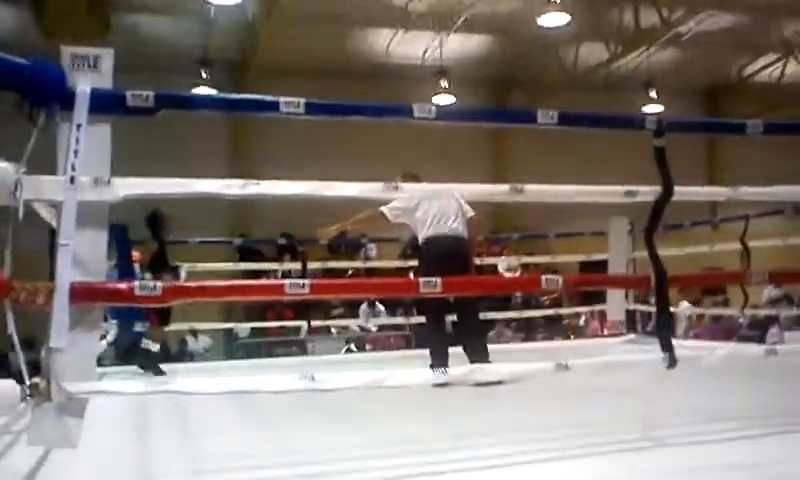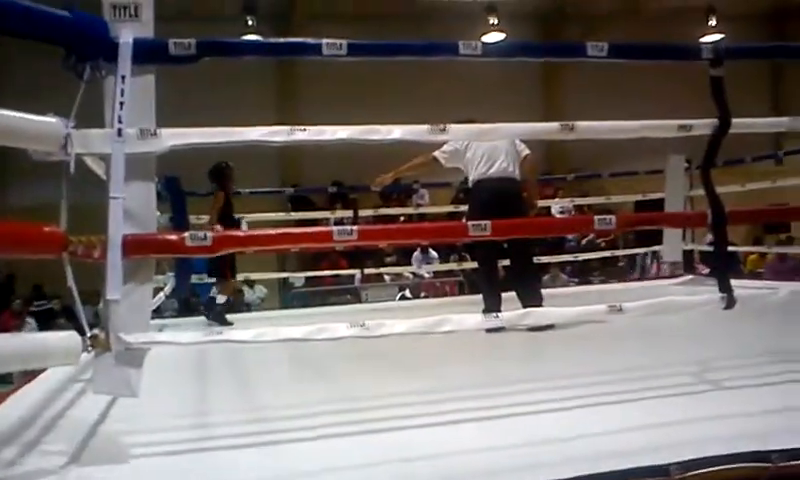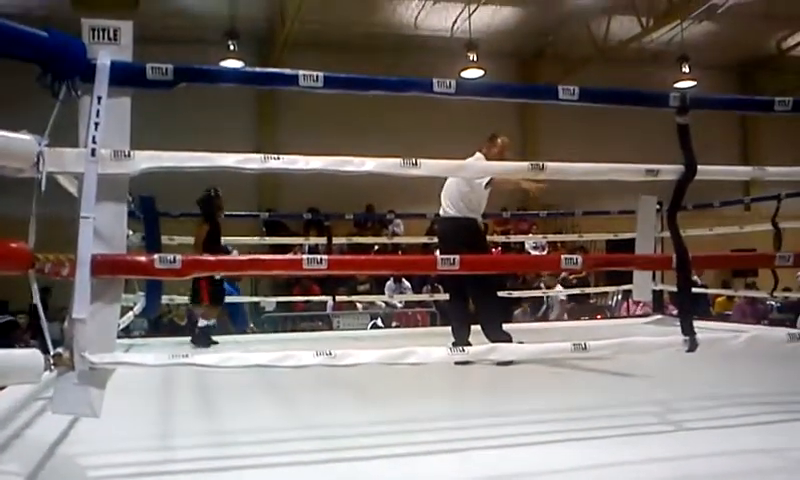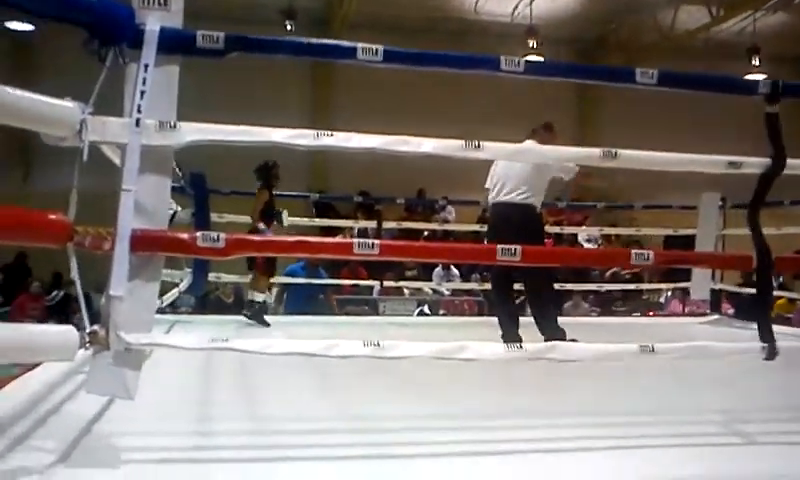
dt=1s
person 1, frame 1
left shoulder: (409, 198)
right shoulder: (451, 193)
left elbow: (375, 216)
right elbow: (471, 222)
left wrist: (339, 227)
right wrist: (471, 257)
left hip: (432, 249)
right hip: (457, 246)
left knee: (434, 311)
right knee: (467, 307)
left ankle: (440, 367)
right ankle: (482, 364)
person 1, frame 2
left shoulder: (462, 141)
left elbow: (427, 160)
right elbow: (527, 161)
left wrist: (394, 174)
right wrist: (532, 197)
left hip: (481, 193)
right hip: (509, 191)
left knee: (486, 255)
right knee: (520, 252)
left ankle: (493, 312)
right ankle: (534, 307)
person 1, frame 3
left shoulder: (471, 166)
right shoulder: (477, 164)
right elbow: (495, 180)
right wrist: (523, 183)
left hip: (448, 227)
right hip: (463, 227)
left knee: (456, 288)
right knee: (483, 286)
left ankle: (461, 342)
right ankle: (498, 340)
person 1, frame 4
right shoulder: (547, 156)
left elbow: (489, 190)
left hip: (498, 215)
right hip: (524, 216)
left knee: (501, 279)
right knee: (538, 277)
left ankle: (510, 335)
right ankle: (553, 333)
person 2, frame 1
left shoulder: (160, 241)
right shoulder: (155, 241)
right elbow: (144, 266)
left wrist: (171, 271)
right wrist: (159, 276)
left knee: (158, 324)
right knee: (159, 325)
left ankle: (144, 357)
right ankle: (151, 359)
person 2, frame 2
left shoulder: (225, 194)
right shoulder: (220, 194)
right elbow: (213, 220)
left wrist: (236, 222)
right wrist: (223, 232)
left knee: (225, 278)
right knee: (228, 279)
left ankle: (211, 307)
right ankle: (218, 311)
person 2, frame 3
left shoulder: (215, 222)
right shoulder: (205, 223)
right elbow: (197, 247)
left wrist: (225, 251)
left knee: (216, 303)
right knee: (210, 304)
left ankle: (203, 334)
right ankle: (198, 335)
person 2, frame 4
left shoulder: (268, 192)
right shoulder: (264, 192)
right elbow: (254, 214)
left wrist: (276, 215)
right wrist: (264, 230)
left knee: (260, 274)
right knee: (264, 274)
left ankle: (251, 306)
right ankle: (256, 309)
